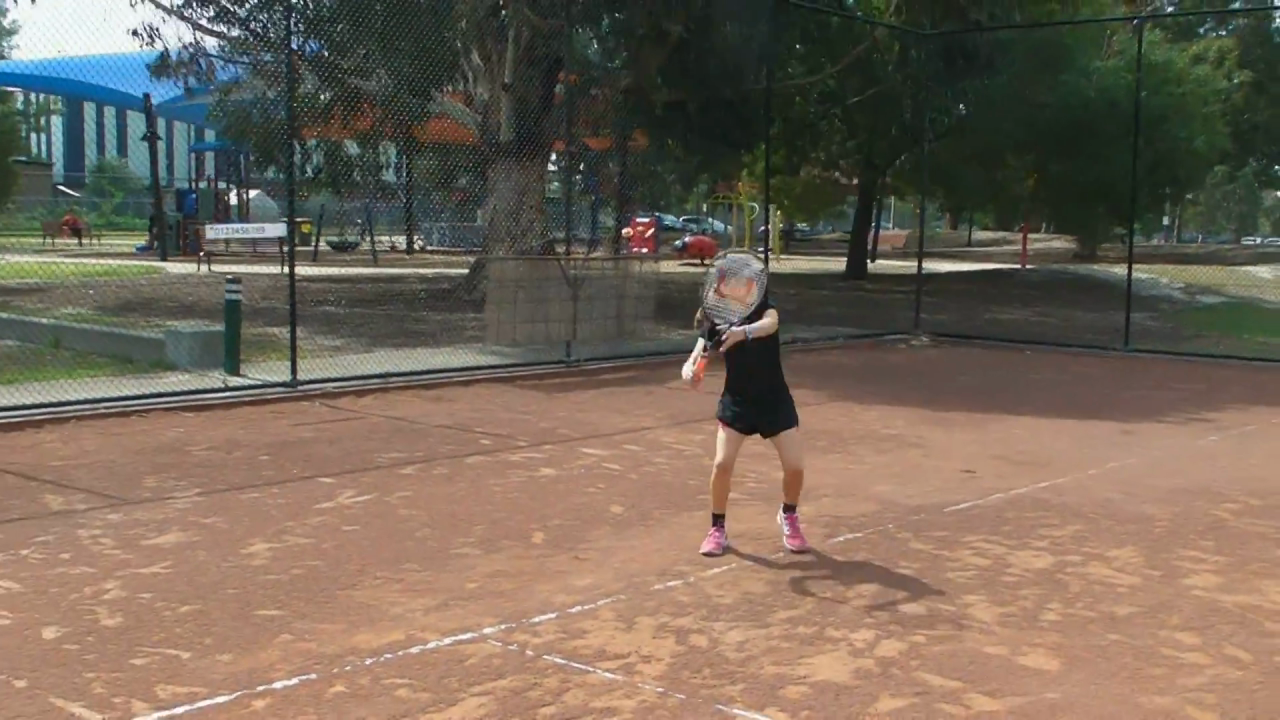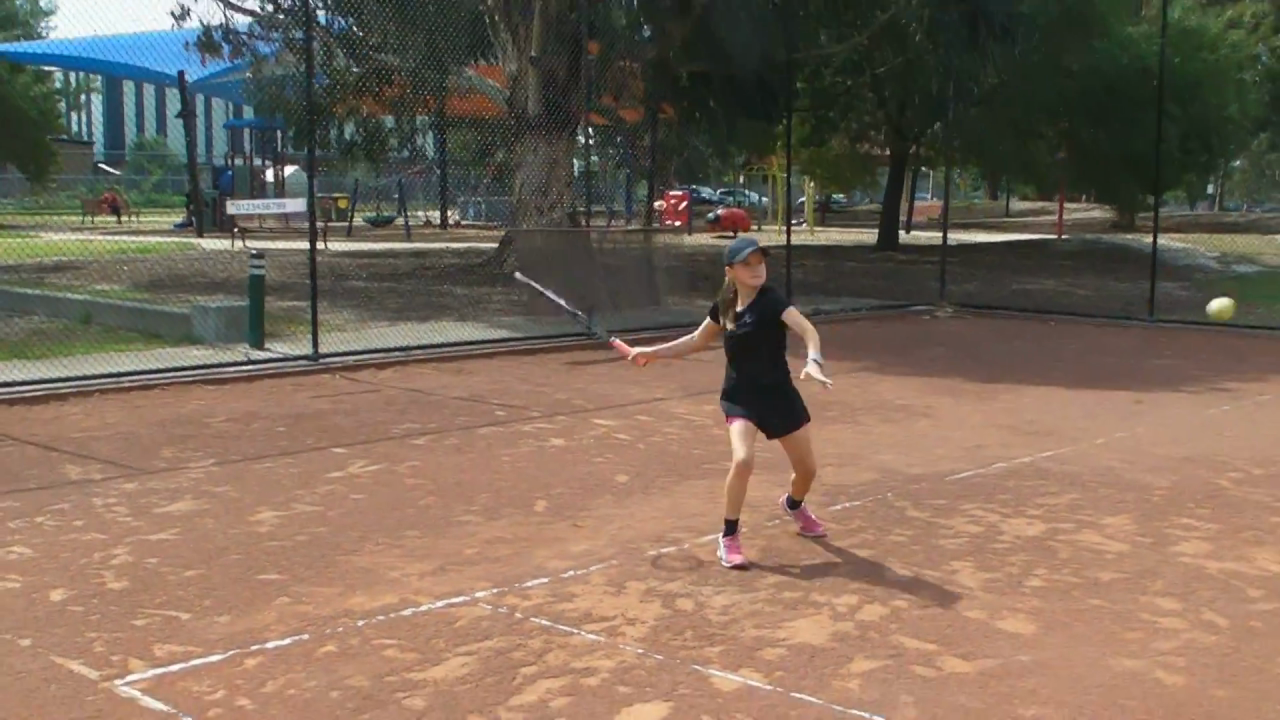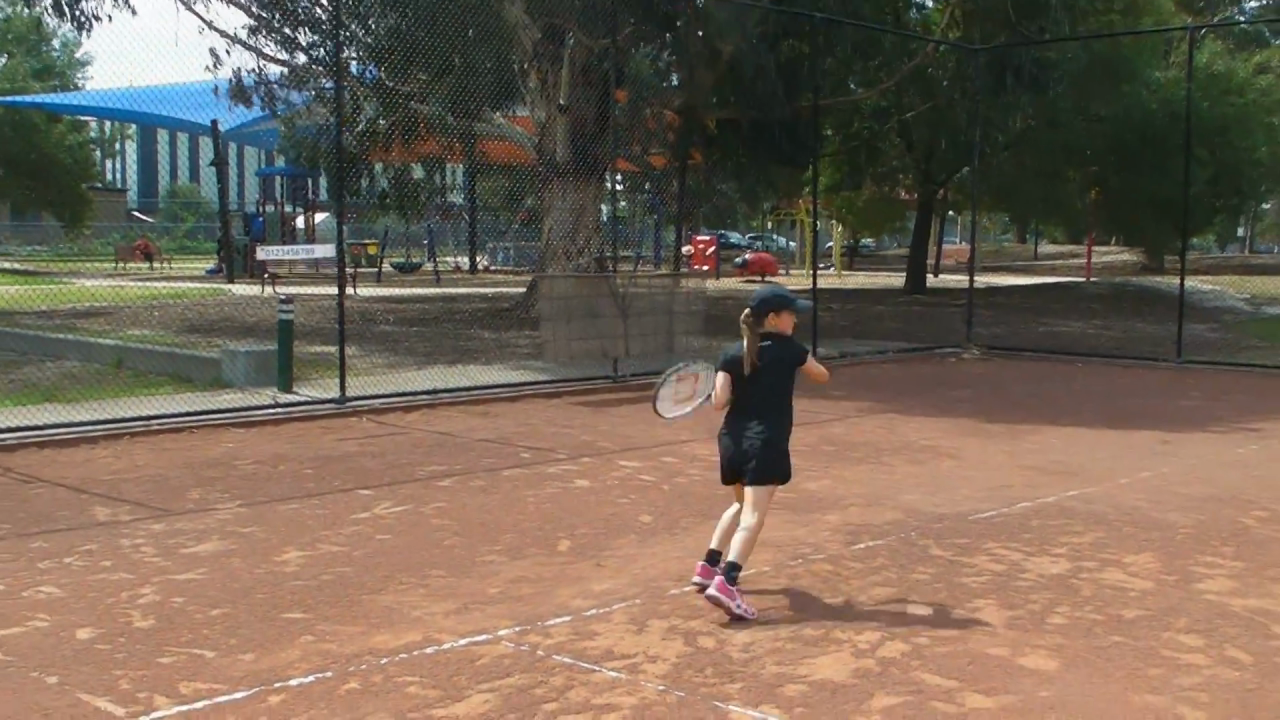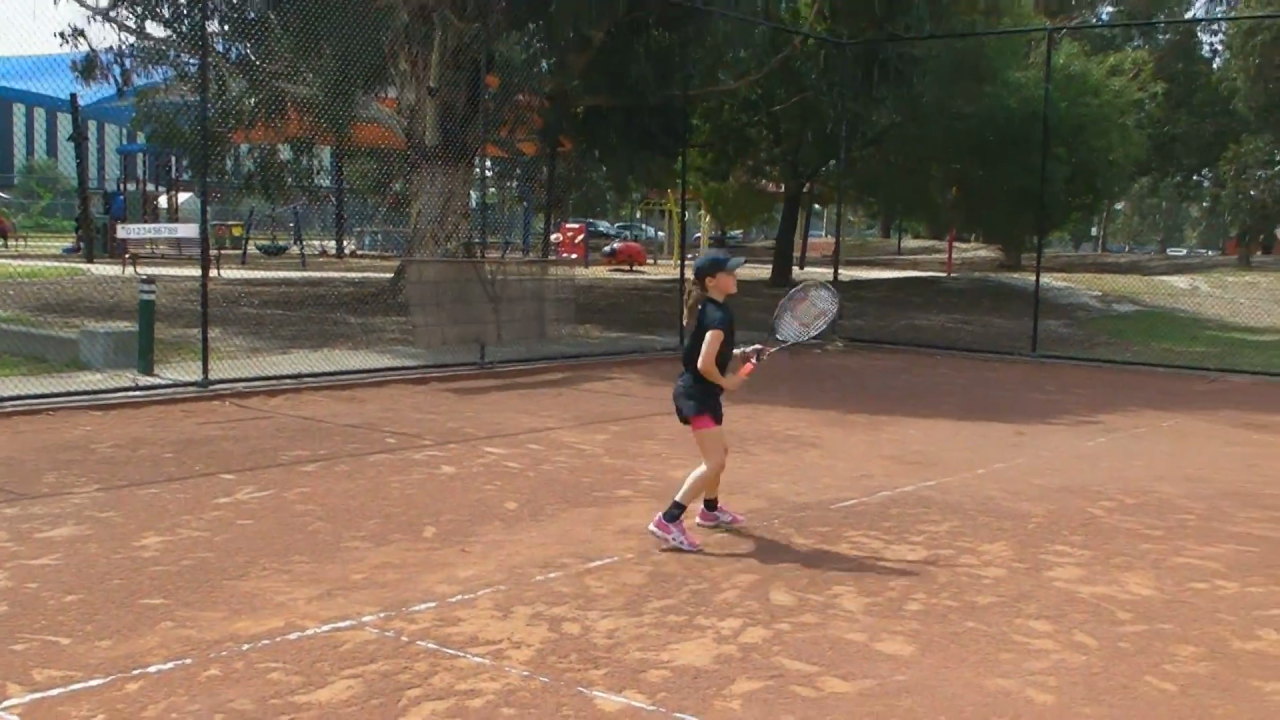
dt=0.7s
person 1, frame 1
left shoulder: (766, 313)
right shoulder: (714, 328)
left elbow: (768, 325)
right elbow: (694, 361)
left wrist: (745, 331)
right wrist: (690, 373)
left hip: (775, 402)
right hip: (737, 403)
left knee: (795, 468)
right knee: (722, 466)
left ankle: (788, 514)
right ankle: (717, 530)
person 1, frame 2
left shoulder: (773, 300)
right shoulder: (723, 307)
left elbow: (808, 330)
right elbow: (695, 342)
left wrist: (814, 361)
right wrist: (652, 352)
left hip: (778, 395)
right hip: (740, 399)
left knee: (807, 468)
right knee: (742, 461)
left ankle: (794, 505)
right ankle: (729, 537)
person 1, frame 3
left shoulder: (732, 354)
right shoulder: (791, 350)
left elbow: (718, 401)
right elbow: (822, 376)
left hip: (733, 441)
right hip: (767, 444)
left knee: (741, 506)
right knee: (753, 521)
left ankle: (708, 566)
right ankle: (725, 582)
person 1, frame 4
left shoulder: (707, 310)
right shoulder: (718, 317)
right elbow: (705, 364)
left wrist: (741, 353)
right wrist: (726, 381)
left hip: (696, 391)
right hip: (698, 393)
left knee: (719, 451)
right knee: (714, 462)
left ankle: (710, 510)
right ankle: (668, 521)
